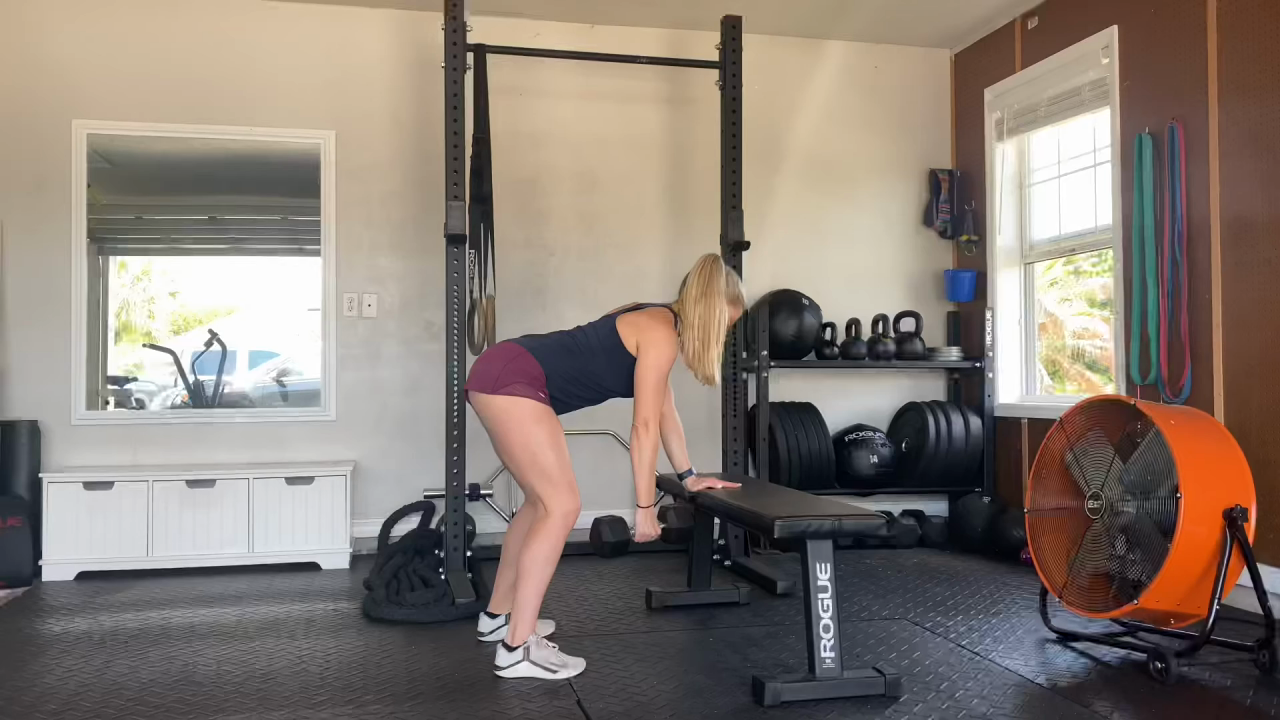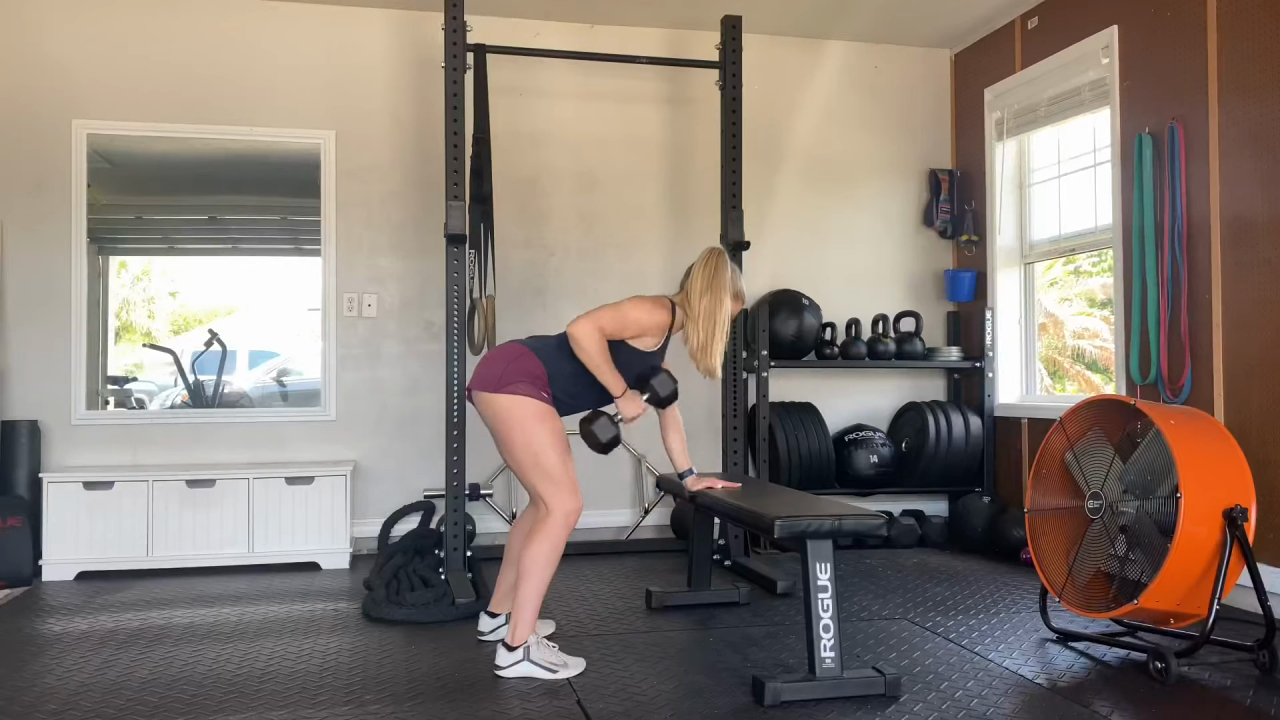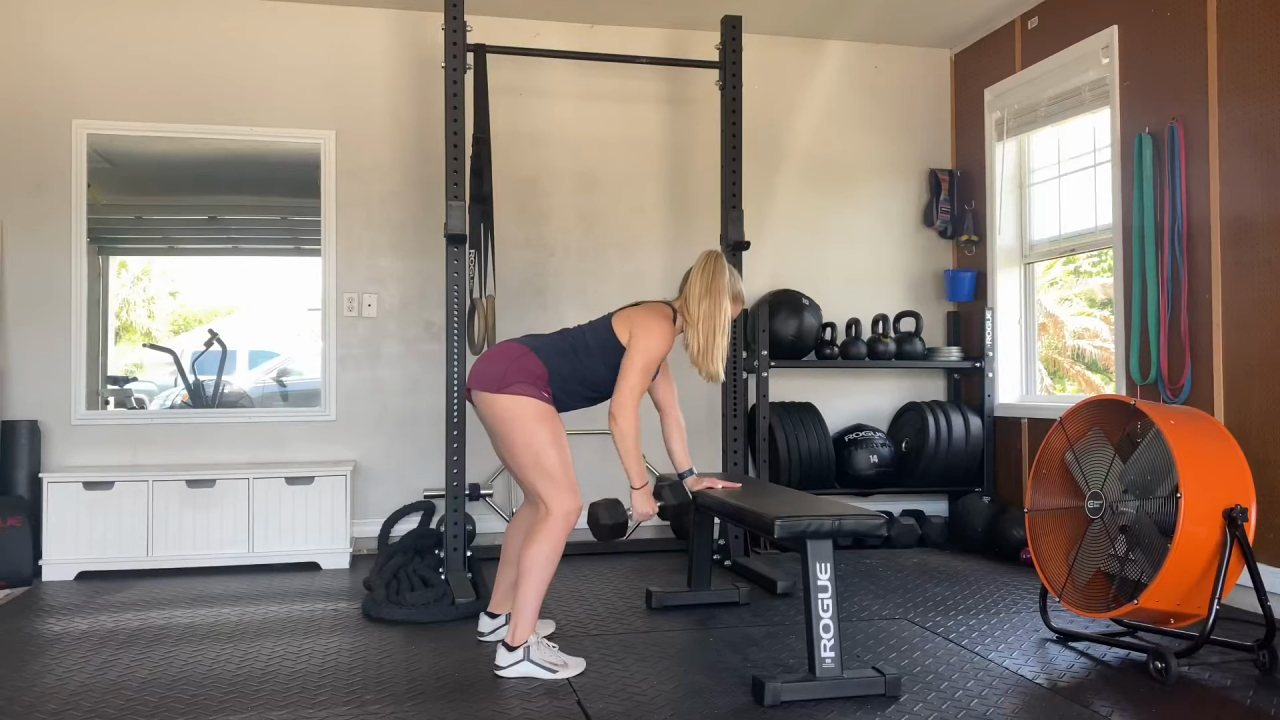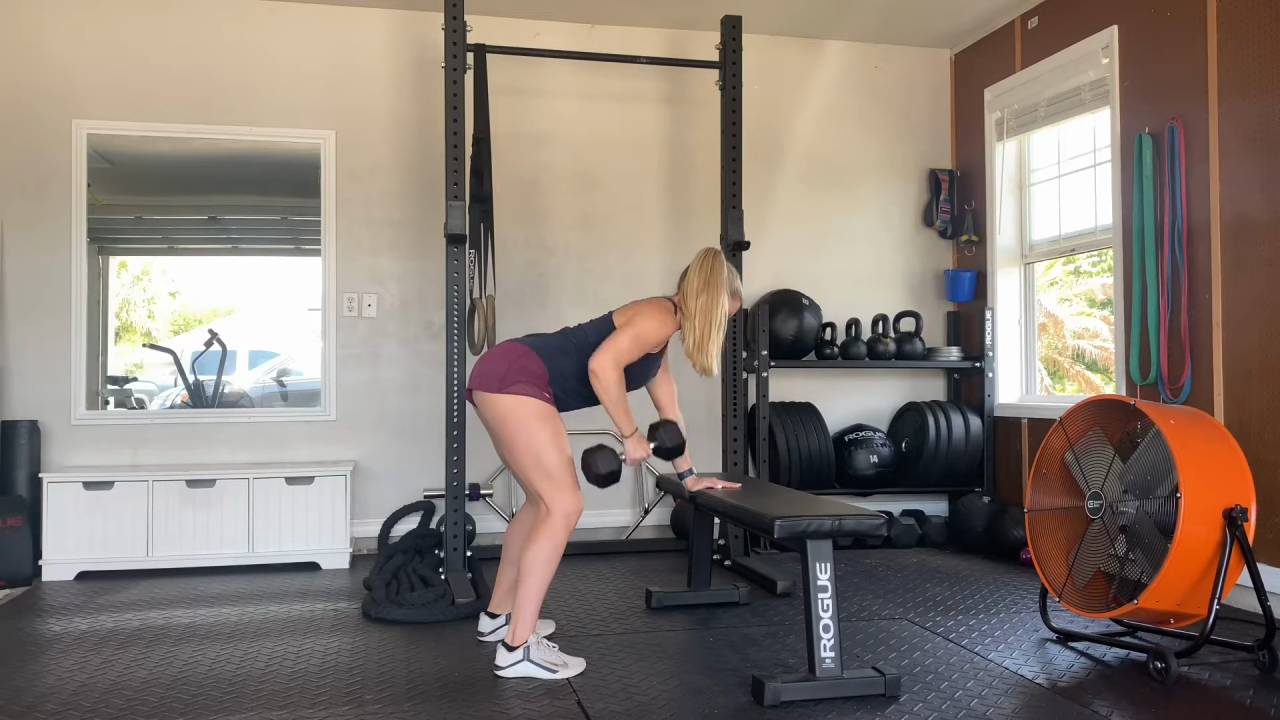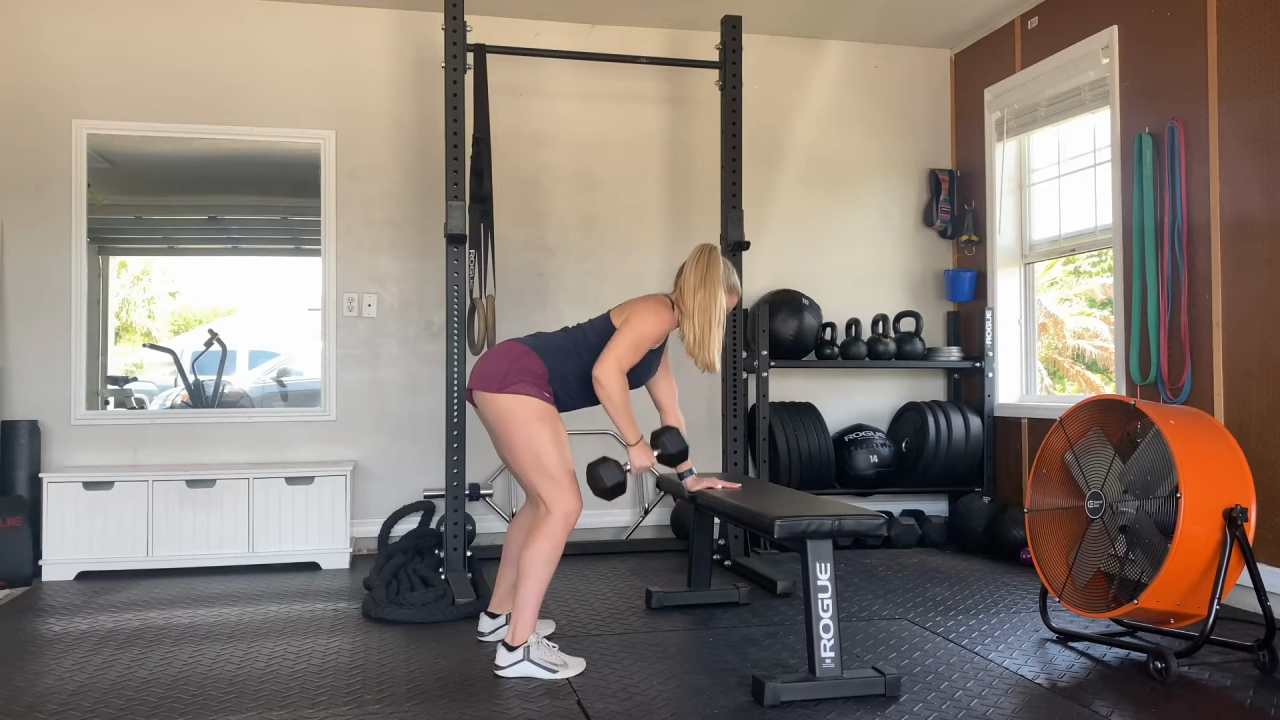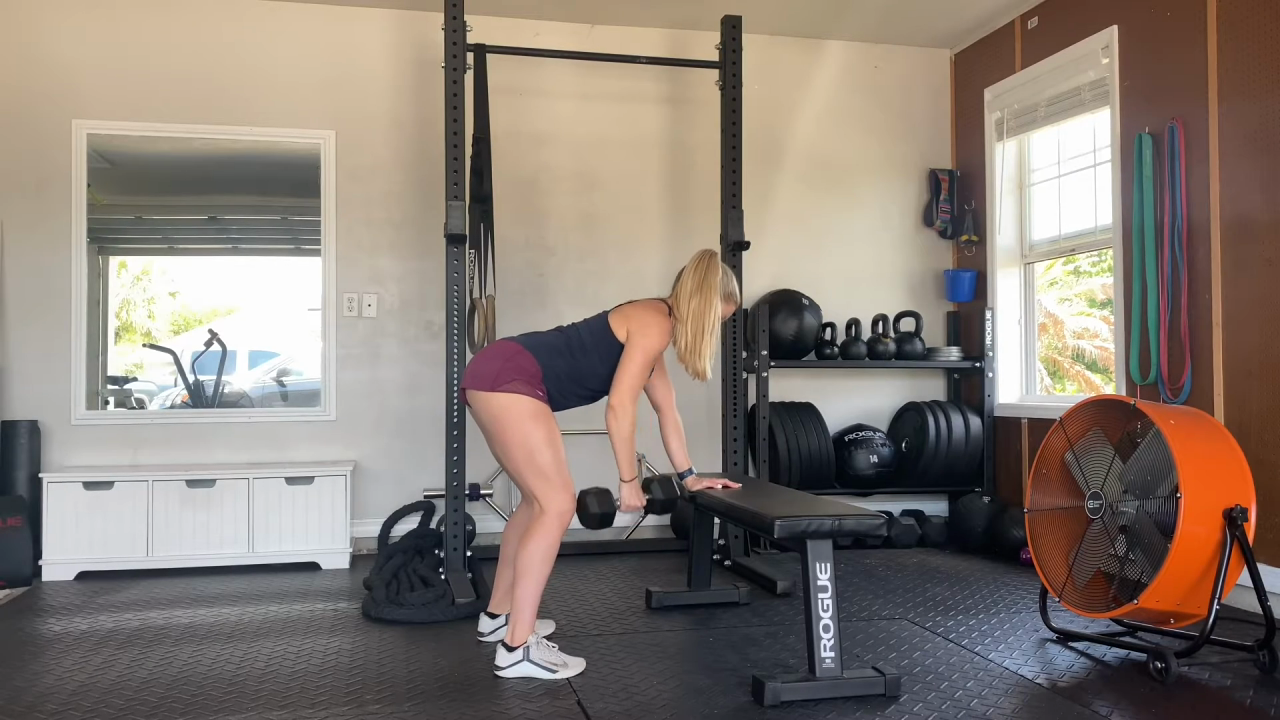
dt=0.5s
person 1, frame 1
left shoulder: (653, 325)
right shoulder: (662, 332)
left elbow: (666, 411)
right elbow: (644, 427)
left wrist: (689, 477)
right wrist: (646, 507)
left hip: (502, 376)
right hip: (512, 378)
left knee: (543, 502)
right knee: (561, 507)
left ankle: (498, 615)
right ankle: (517, 649)
person 1, frame 2
left shoulder: (660, 331)
right shoulder: (656, 313)
left elbow: (666, 406)
right elbow: (581, 330)
left wrist: (688, 476)
right wrist: (622, 395)
left hip: (509, 381)
right hip: (515, 378)
left knee: (547, 502)
right knee: (563, 507)
left ankle: (499, 615)
right ankle: (518, 648)
person 1, frame 3
left shoulder: (657, 326)
right shoulder: (658, 326)
left elbow: (668, 407)
right elbow: (623, 410)
left wrist: (688, 477)
right wrist: (640, 487)
left hip: (503, 377)
right hip: (515, 379)
left knee: (542, 502)
right knee: (563, 507)
left ankle: (499, 615)
right ankle: (518, 647)
person 1, frame 4
left shoulder: (656, 327)
right shoulder: (660, 318)
left elbow: (668, 407)
right elbow: (601, 366)
left wrist: (687, 476)
right wrist: (631, 436)
left hip: (505, 377)
right hip: (516, 378)
left knee: (544, 502)
right knee: (564, 507)
left ankle: (498, 614)
right ankle: (518, 647)
person 1, frame 5
left shoulder: (657, 330)
right shoulder: (657, 314)
left elbow: (668, 406)
right elbow: (605, 375)
left wrist: (686, 475)
right wrist: (636, 445)
left hip: (508, 379)
right hip: (515, 378)
left knee: (544, 501)
right knee: (563, 507)
left ankle: (499, 615)
right ankle: (518, 647)
person 1, frame 6
left shoulder: (652, 327)
right shoulder: (655, 322)
left elbow: (666, 408)
right elbow: (620, 405)
left wrist: (688, 476)
right wrist: (629, 481)
left hip: (500, 377)
right hip: (508, 377)
left knee: (539, 501)
right knee: (558, 506)
left ankle: (499, 614)
right ankle: (518, 647)
